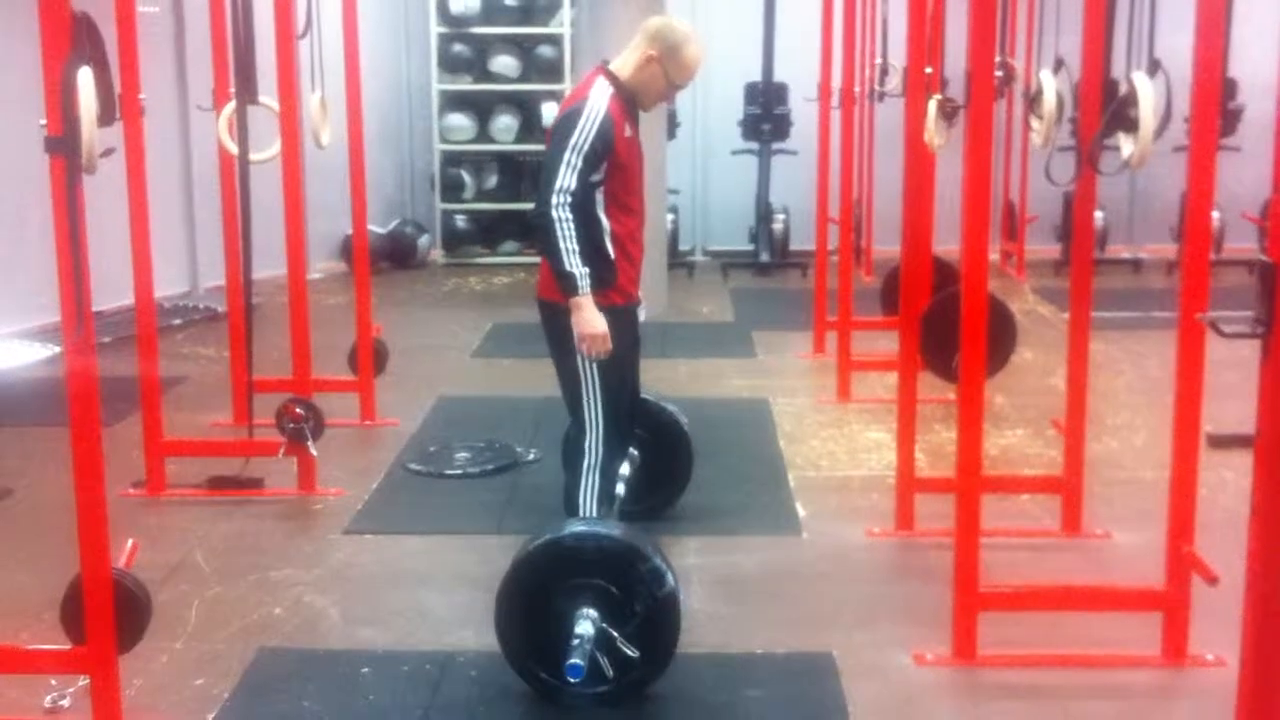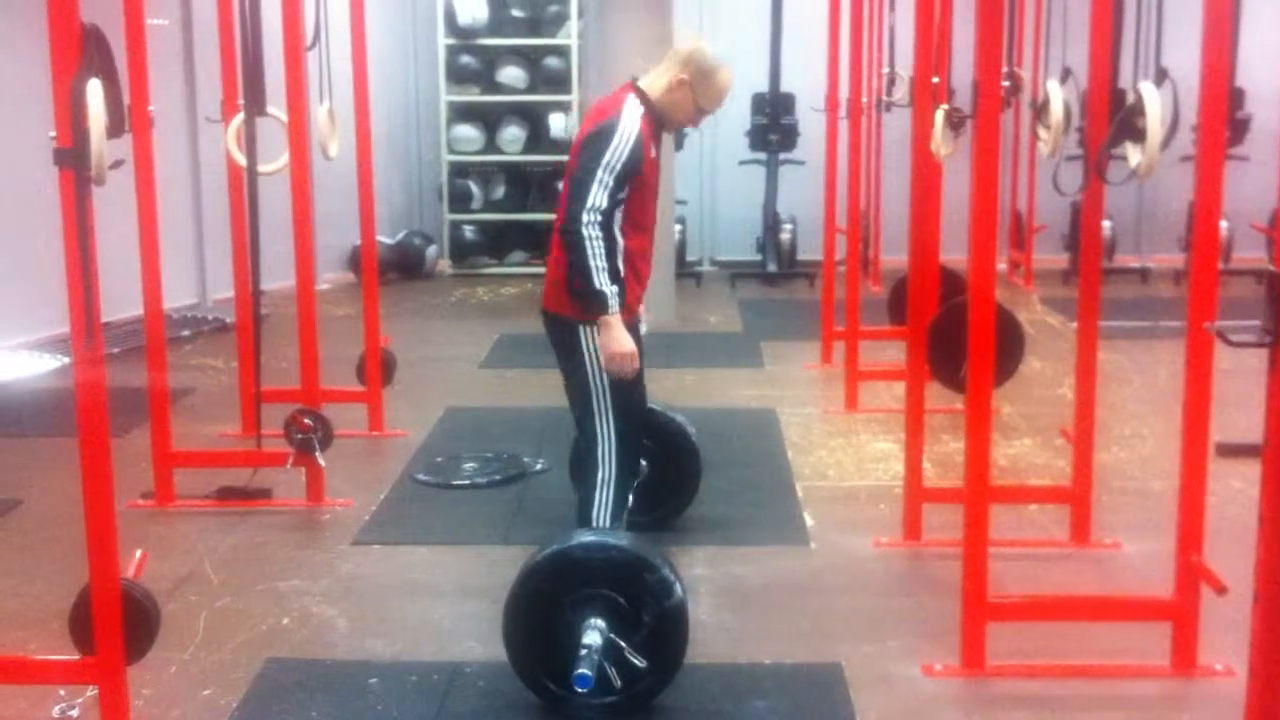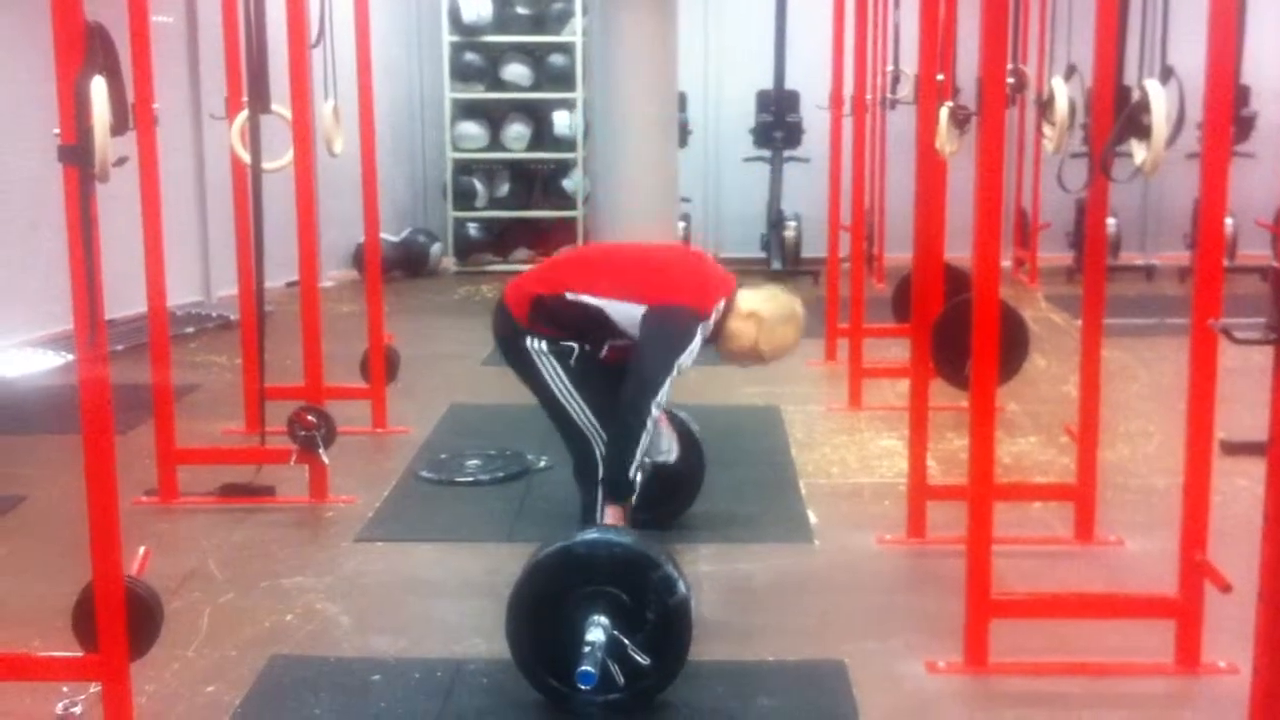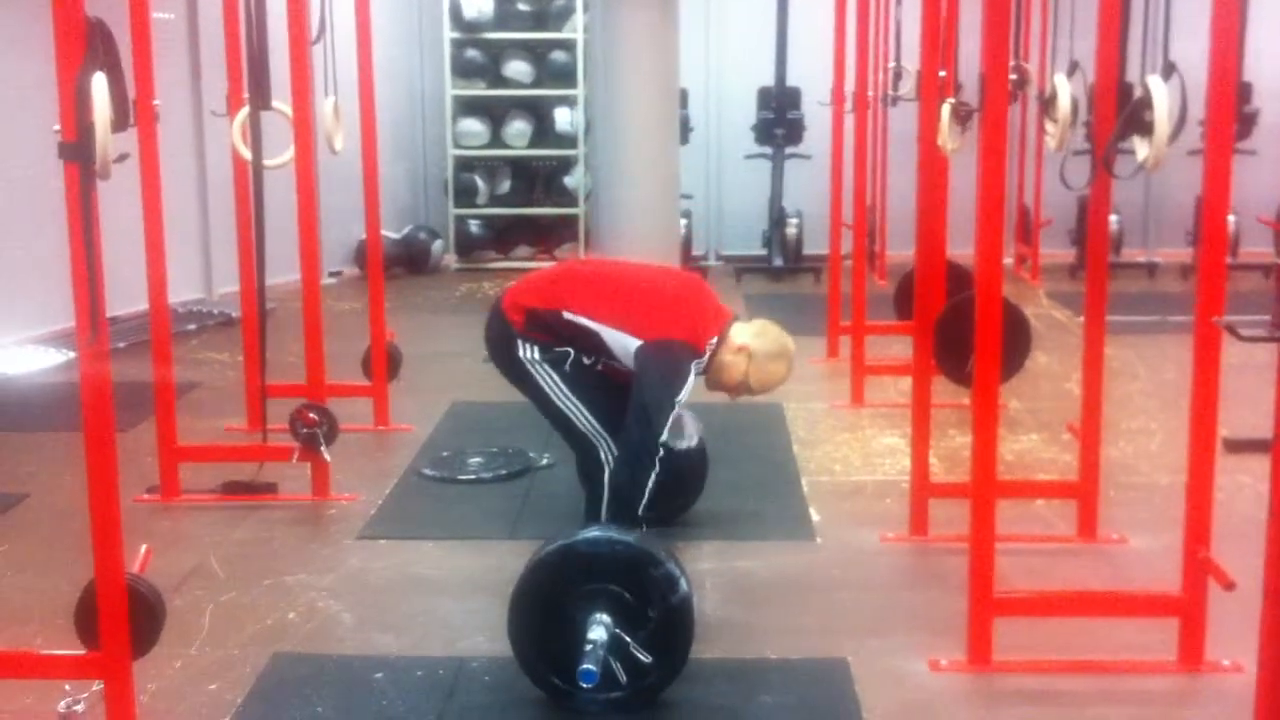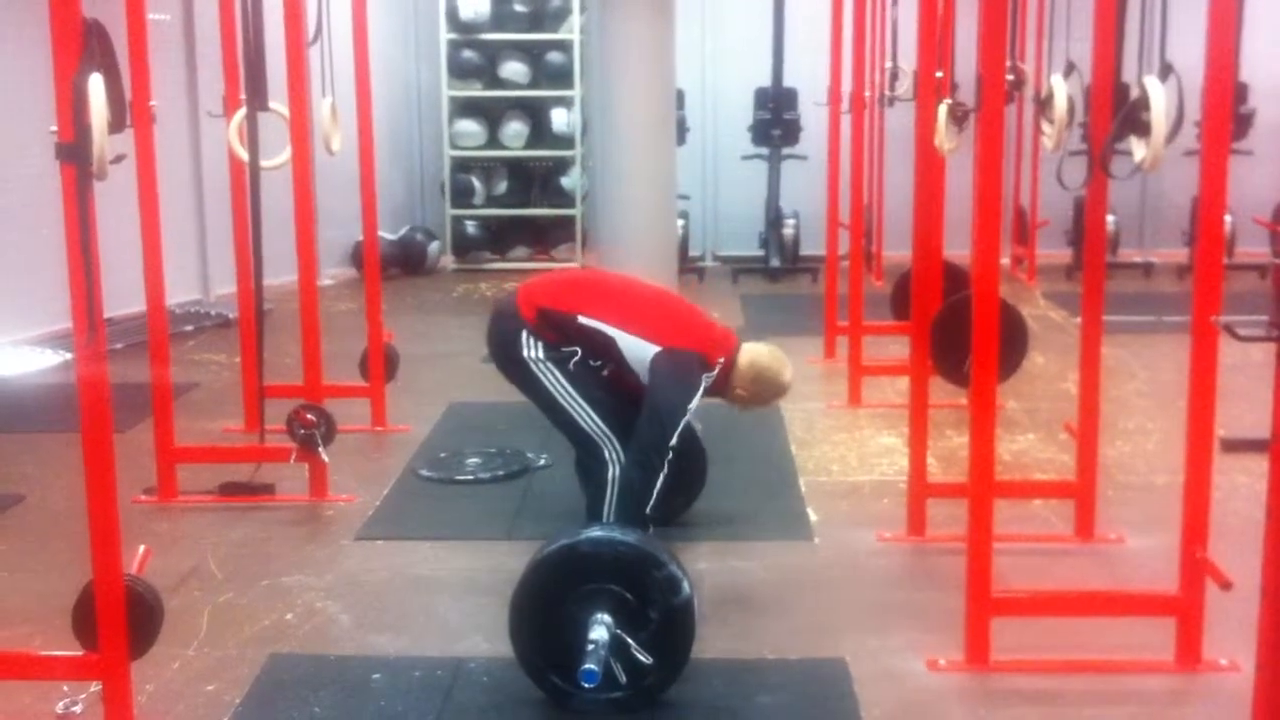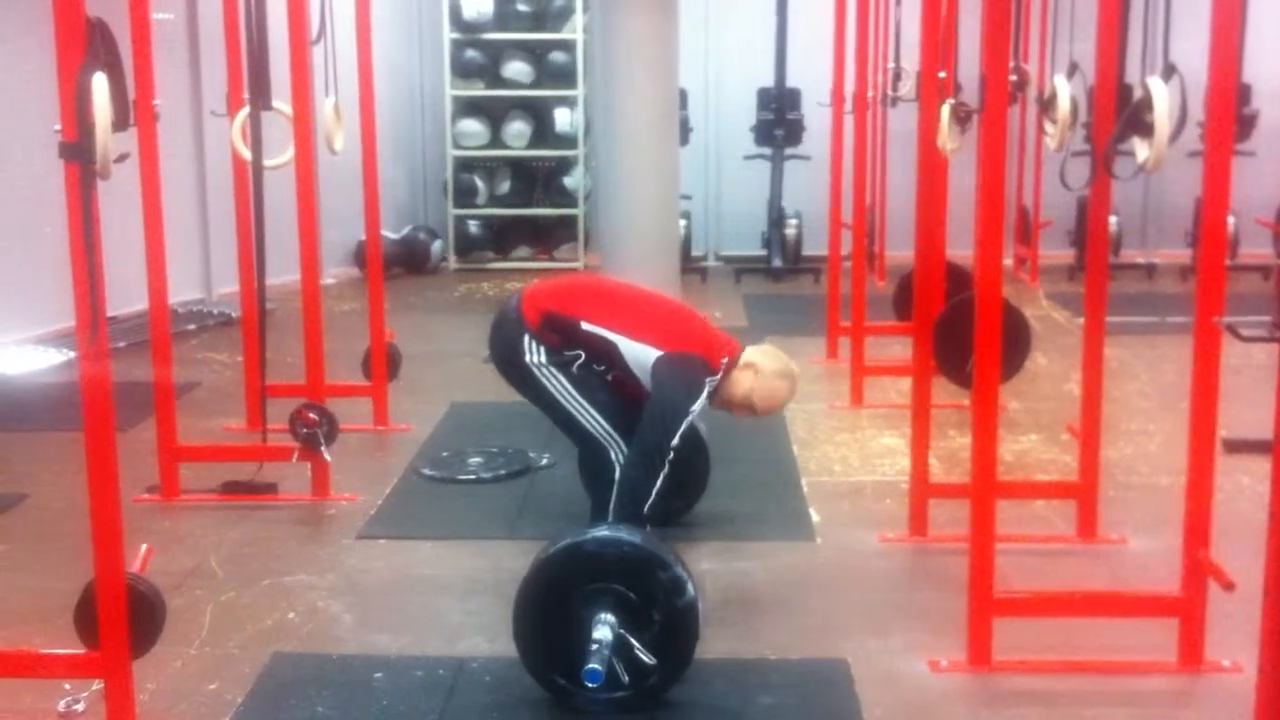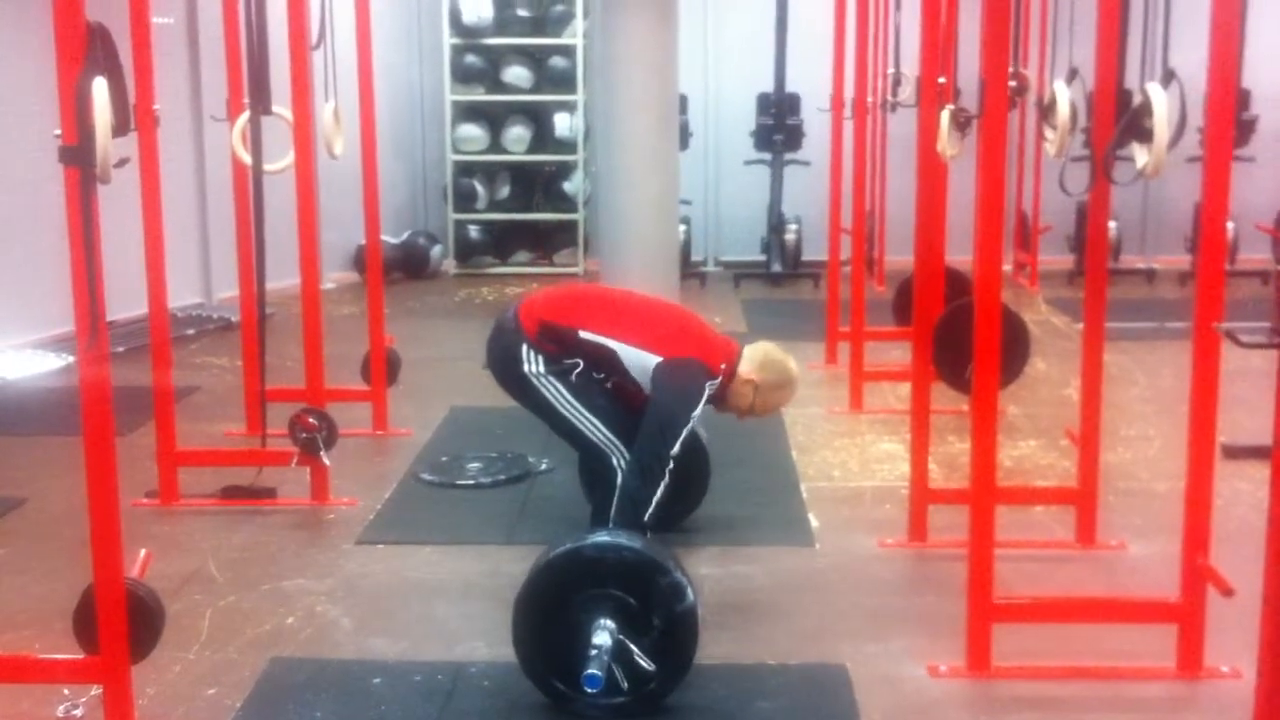
dt=0.7s
person 1, frame 1
left shoulder: (620, 107)
right shoulder: (592, 110)
right elbow: (553, 208)
right wrist: (581, 302)
left hip: (613, 297)
right hip: (587, 306)
left knee: (620, 418)
right knee: (598, 430)
left ankle: (601, 524)
person 1, frame 2
left shoulder: (635, 121)
right shoulder: (622, 129)
right elbow: (584, 226)
right wrist: (608, 321)
left hip: (610, 309)
right hip: (587, 314)
left knee: (627, 427)
right knee: (608, 438)
left ankle: (612, 535)
person 1, frame 3
left shoulder: (713, 288)
right shoulder: (690, 318)
right elbow: (636, 409)
left wrist: (657, 411)
right wrist: (615, 505)
left hip: (559, 308)
right hip: (530, 321)
left knee: (619, 413)
right knee: (602, 445)
person 1, frame 4
left shoulder: (704, 313)
right shoulder: (678, 355)
right elbow: (639, 449)
left wrist: (665, 411)
left hip: (548, 312)
right hip: (522, 328)
left knee: (624, 422)
right knee: (607, 449)
person 1, frame 5
left shoulder: (705, 344)
right shoulder: (688, 369)
right elbow: (649, 454)
left hip: (544, 313)
right hip: (525, 329)
left knee: (628, 428)
right knee: (612, 451)
person 1, frame 6
left shoulder: (709, 352)
right shoulder: (691, 373)
right elbow: (648, 457)
left hip: (549, 318)
right hip: (527, 334)
left knee: (630, 430)
right knee: (617, 452)
person 1, frame 7
left shoulder: (707, 353)
right shoulder: (693, 376)
left elbow: (654, 436)
right elbow: (651, 461)
left hip: (544, 325)
right hip: (524, 346)
left knee: (632, 436)
right knee: (619, 456)
